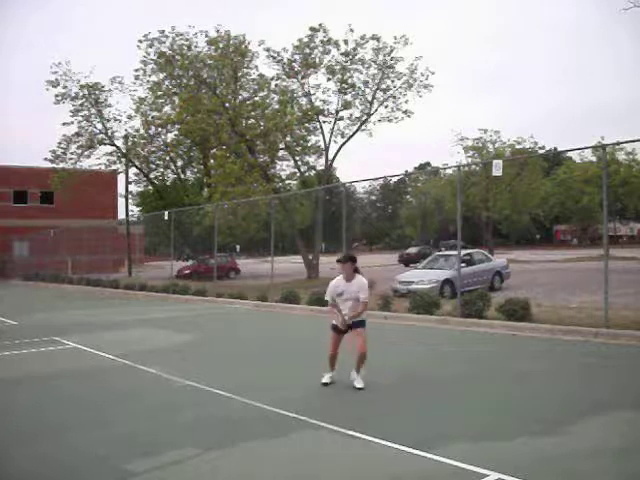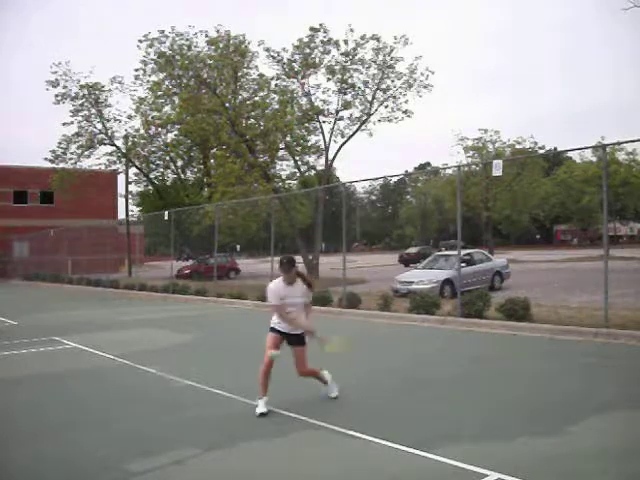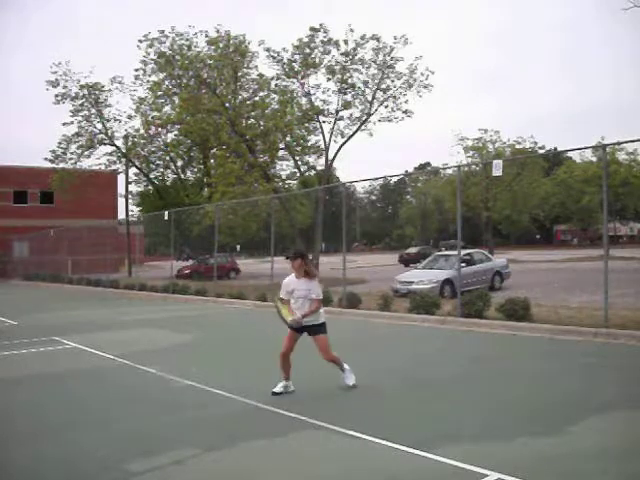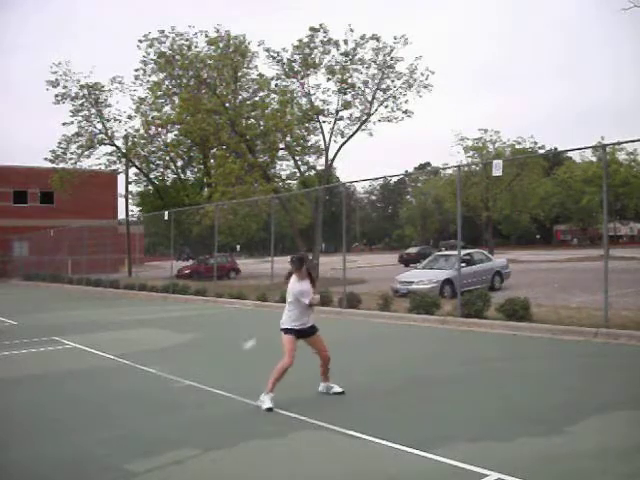
dt=1s
person 1, frame 1
left shoulder: (362, 282)
right shoulder: (334, 284)
left elbow: (364, 306)
right elbow: (332, 305)
left wrist: (349, 317)
right wrist: (339, 318)
left hip: (357, 319)
right hip: (339, 321)
left knee: (362, 351)
right knee: (332, 353)
left ankle: (356, 374)
right ankle: (330, 373)
person 1, frame 2
left shoulder: (303, 285)
right shoulder: (274, 286)
left elbow: (306, 309)
right elbow: (281, 313)
left wrist: (306, 326)
right wrist: (303, 326)
left hip: (297, 330)
right hip: (278, 327)
left knee: (302, 371)
right knee: (268, 361)
left ankle: (325, 378)
right ankle: (262, 399)
person 1, frame 3
left shoulder: (312, 281)
right shoulder: (287, 282)
left elbow: (317, 305)
right elbow: (286, 303)
left wrist: (302, 315)
right wrist: (293, 316)
left hip: (316, 321)
right hip: (297, 322)
left knee: (327, 356)
right knee: (284, 353)
left ankle: (344, 369)
right ankle: (286, 383)
person 1, frame 4
left shoulder: (304, 277)
right shoulder: (298, 288)
right elbow: (312, 303)
left wrist: (313, 297)
right wrist: (316, 297)
left hip: (307, 324)
right hip: (291, 326)
left knee: (325, 356)
right knee: (288, 361)
left ankle: (325, 384)
right ankle: (267, 395)
